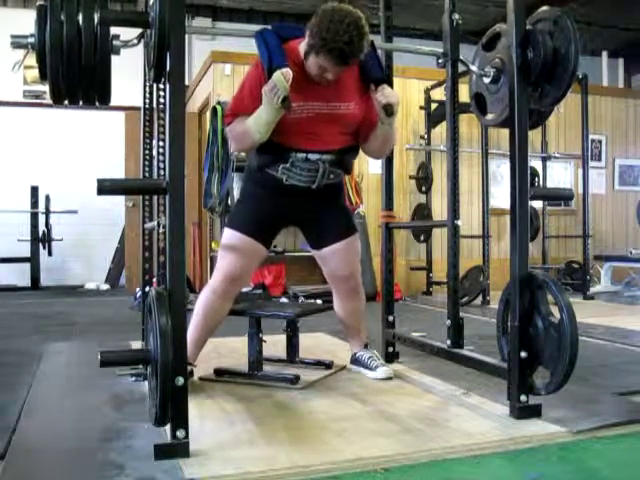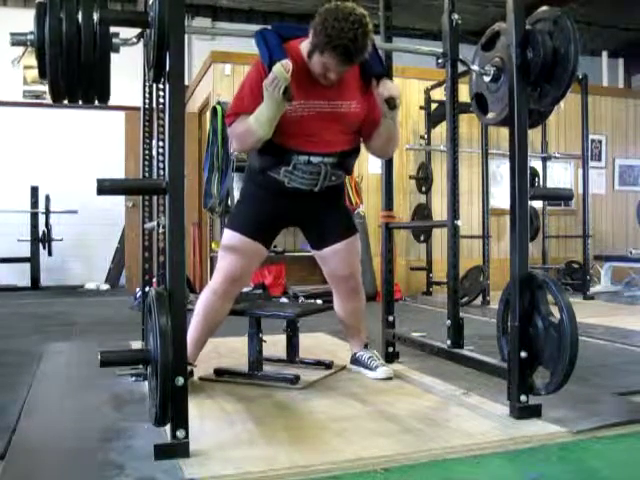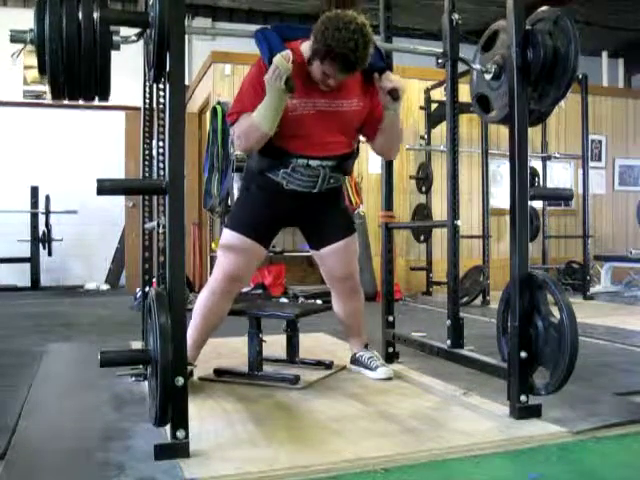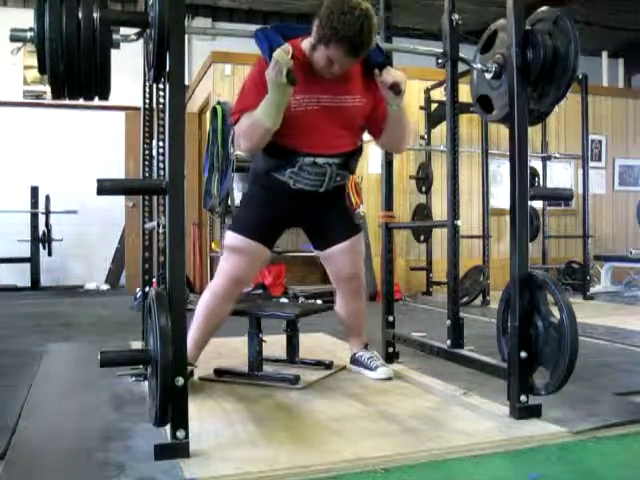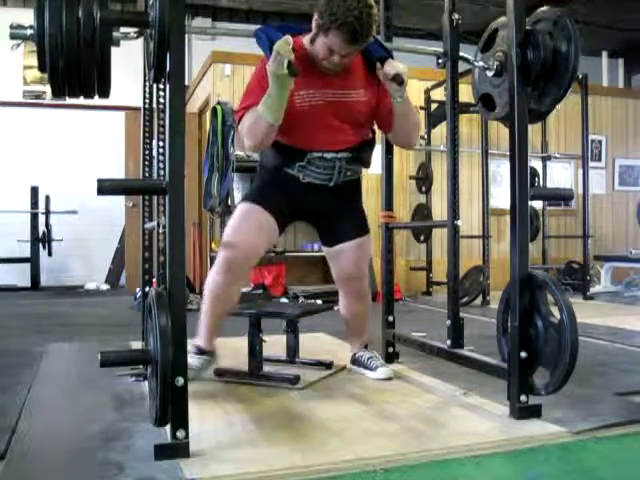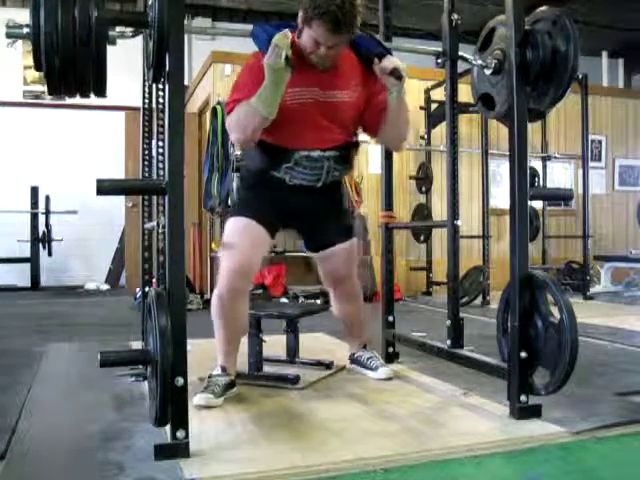
dt=0.2s
person 1, frame 1
left shoulder: (361, 79)
right shoulder: (272, 66)
left elbow: (376, 149)
right elbow: (237, 141)
left wrist: (386, 118)
right wrist: (270, 109)
left hip: (326, 193)
right hip: (268, 187)
left knee: (348, 280)
right knee: (226, 278)
left ankle: (360, 352)
right ankle: (183, 362)
person 1, frame 2
left shoulder: (362, 79)
right shoulder: (272, 67)
left elbow: (382, 149)
right elbow: (239, 142)
left wrist: (389, 113)
right wrist: (273, 103)
left hip: (326, 193)
right hip: (269, 188)
left knee: (348, 279)
right knee: (227, 279)
left ankle: (360, 351)
right ankle: (183, 362)
person 1, frame 3
left shoulder: (364, 82)
right shoulder: (273, 66)
left elbow: (387, 149)
right elbow: (243, 141)
left wrist: (392, 106)
right wrist: (276, 96)
left hip: (325, 194)
right hip: (268, 188)
left knee: (347, 279)
right knee: (225, 279)
left ankle: (360, 351)
right ankle: (182, 363)
person 1, frame 4
left shoulder: (368, 77)
right shoulder: (276, 64)
left elbow: (395, 144)
right elbow: (247, 142)
left wrist: (395, 101)
right wrist: (277, 92)
left hip: (328, 194)
right hip: (272, 188)
left knee: (351, 279)
right knee: (230, 279)
left ankle: (360, 352)
right ankle: (184, 361)
person 1, frame 5
left shoulder: (372, 72)
right shoulder: (279, 62)
left elbow: (407, 138)
right elbow: (252, 139)
left wrist: (400, 94)
right wrist: (280, 87)
left hip: (340, 189)
right hip: (281, 180)
left knee: (355, 282)
right knee: (232, 254)
left ankle: (361, 353)
right ankle: (203, 350)
person 1, frame 6
left shoulder: (362, 70)
right shoulder: (265, 61)
left elbow: (394, 139)
right elbow: (239, 136)
left wrist: (395, 89)
right wrist: (275, 82)
left hip: (324, 191)
right hip: (266, 186)
left knee: (344, 284)
right knee: (233, 275)
left ankle: (358, 352)
right ankle: (224, 373)
